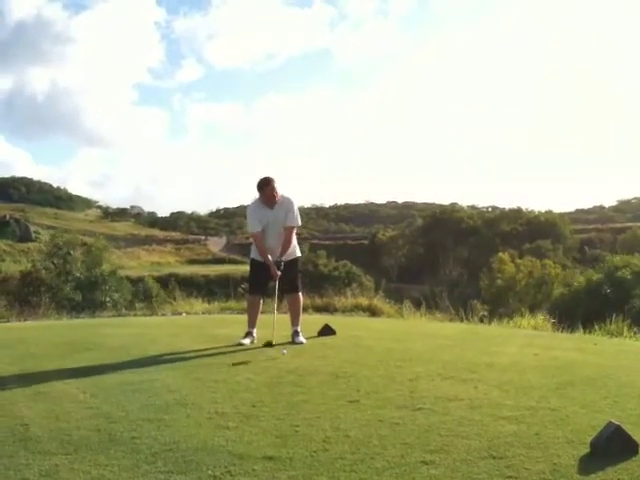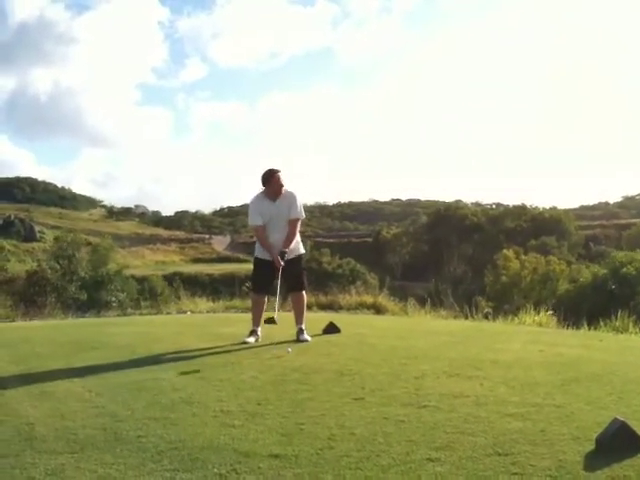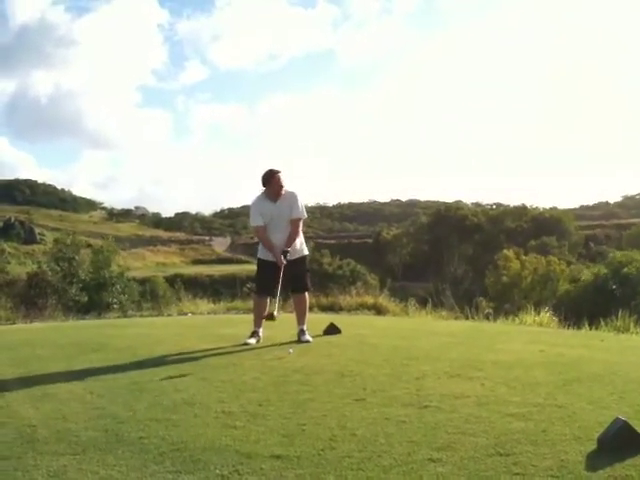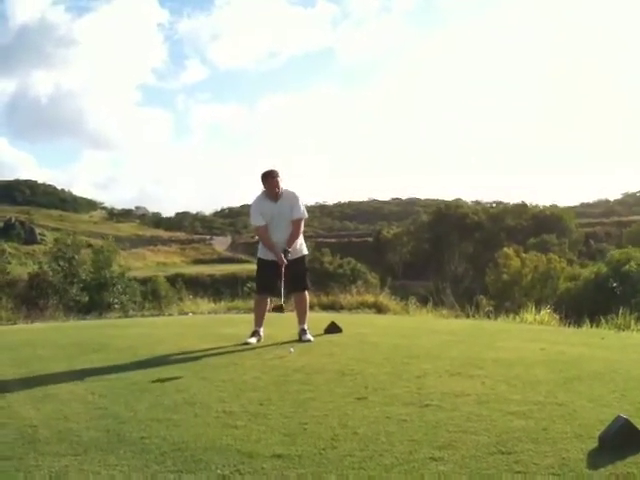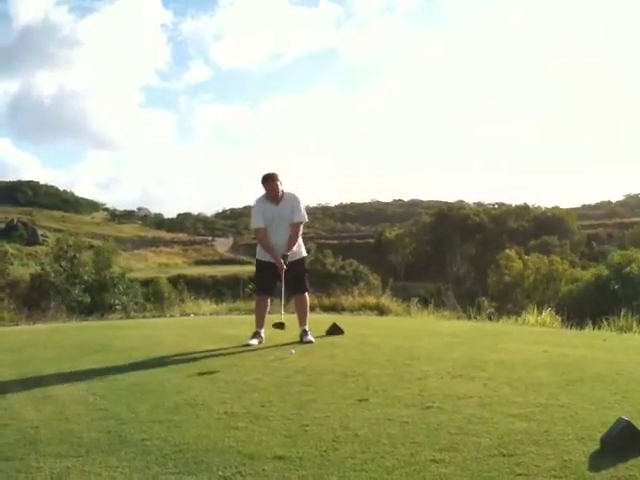
dt=0.3s
person 1, frame 1
left shoulder: (288, 203)
right shoulder: (253, 209)
left elbow: (290, 233)
right elbow: (257, 239)
left wrist: (281, 258)
right wrist: (270, 264)
left hip: (288, 255)
right hip: (261, 257)
left knee: (294, 292)
right knee: (254, 293)
left ankle: (296, 331)
right ankle: (251, 332)
person 1, frame 2
left shoulder: (291, 197)
right shoulder: (256, 203)
left elbow: (294, 226)
right elbow: (259, 233)
left wrist: (284, 250)
right wrist: (273, 255)
left hip: (292, 252)
right hip: (265, 254)
left knee: (298, 290)
right knee: (258, 292)
left ankle: (301, 329)
right ankle: (255, 330)
person 1, frame 3
left shoulder: (292, 198)
right shoulder: (257, 205)
left elbow: (297, 226)
right elbow: (261, 234)
left wrist: (286, 249)
right wrist: (276, 254)
left hip: (295, 253)
right hip: (267, 256)
left knee: (300, 291)
right knee: (261, 294)
left ankle: (302, 330)
right ankle: (257, 331)
person 1, frame 4
left shoulder: (293, 198)
right shoulder: (257, 204)
left elbow: (298, 226)
right elbow: (262, 233)
left wrist: (287, 249)
right wrist: (277, 253)
left hip: (295, 253)
right hip: (268, 255)
left knee: (300, 290)
right knee: (262, 293)
left ankle: (303, 329)
right ankle: (257, 331)
person 1, frame 5
left shoulder: (294, 201)
right shoulder: (258, 206)
left elbow: (297, 230)
right elbow: (260, 235)
left wrist: (286, 253)
right wrist: (276, 257)
left hip: (294, 255)
right hip: (266, 257)
left knee: (300, 292)
right knee: (262, 294)
left ankle: (304, 330)
right ankle: (259, 332)
